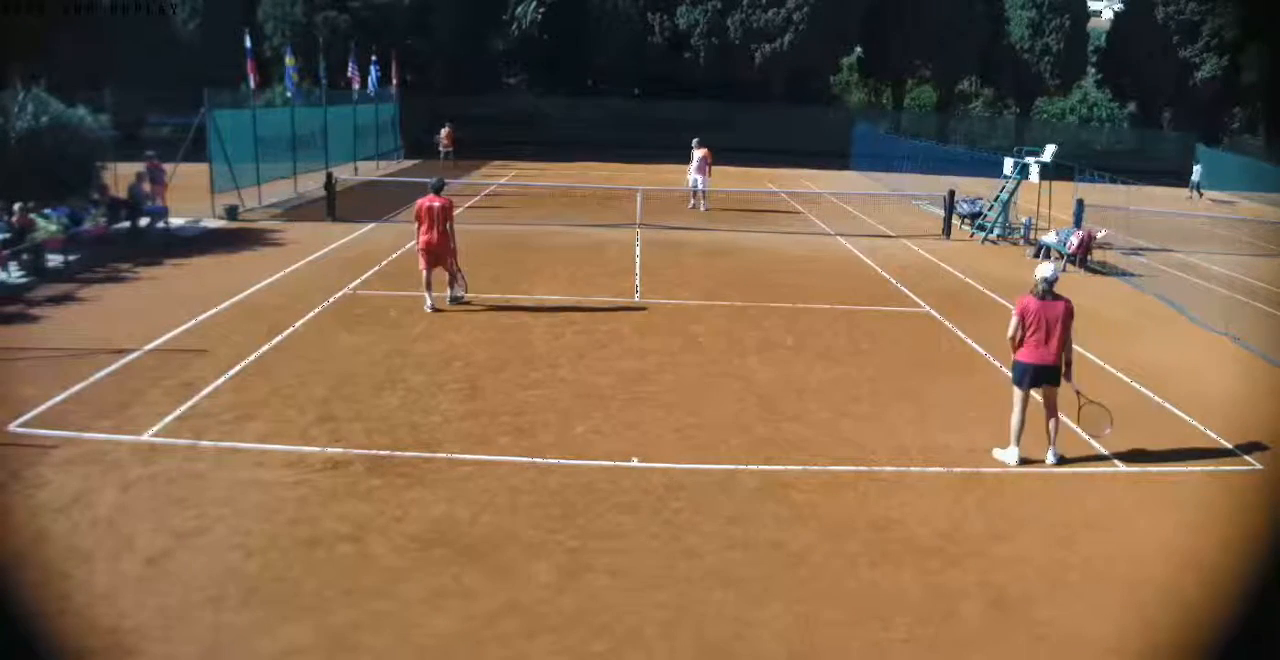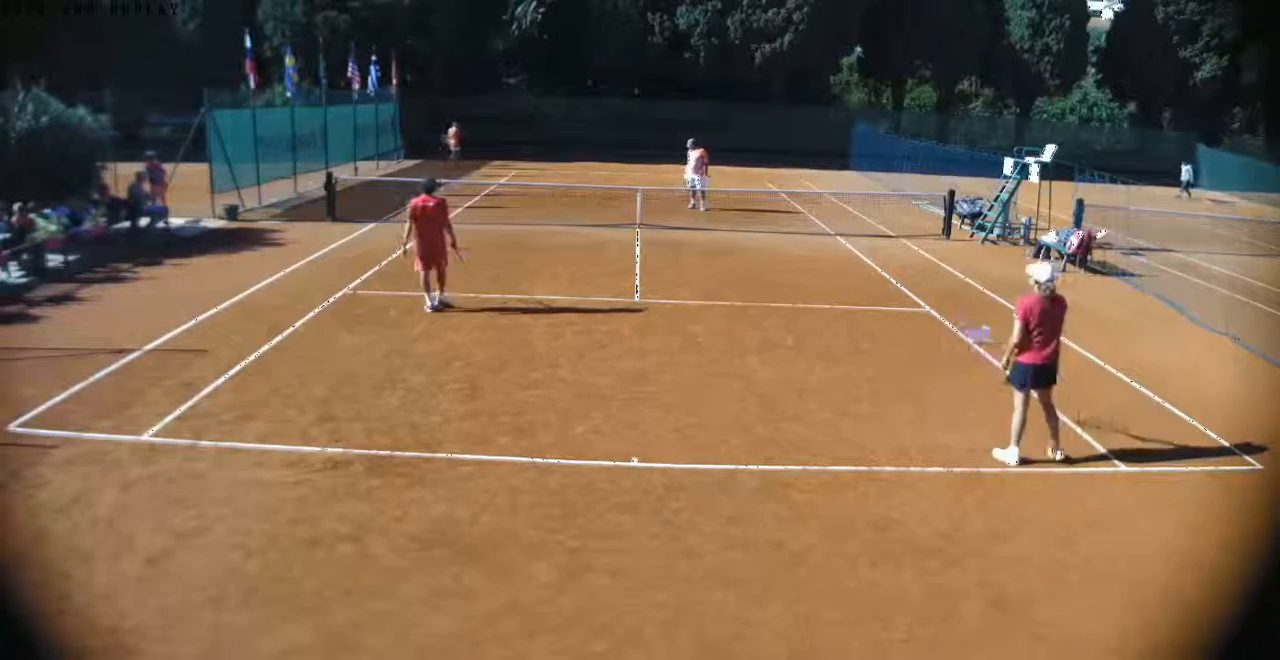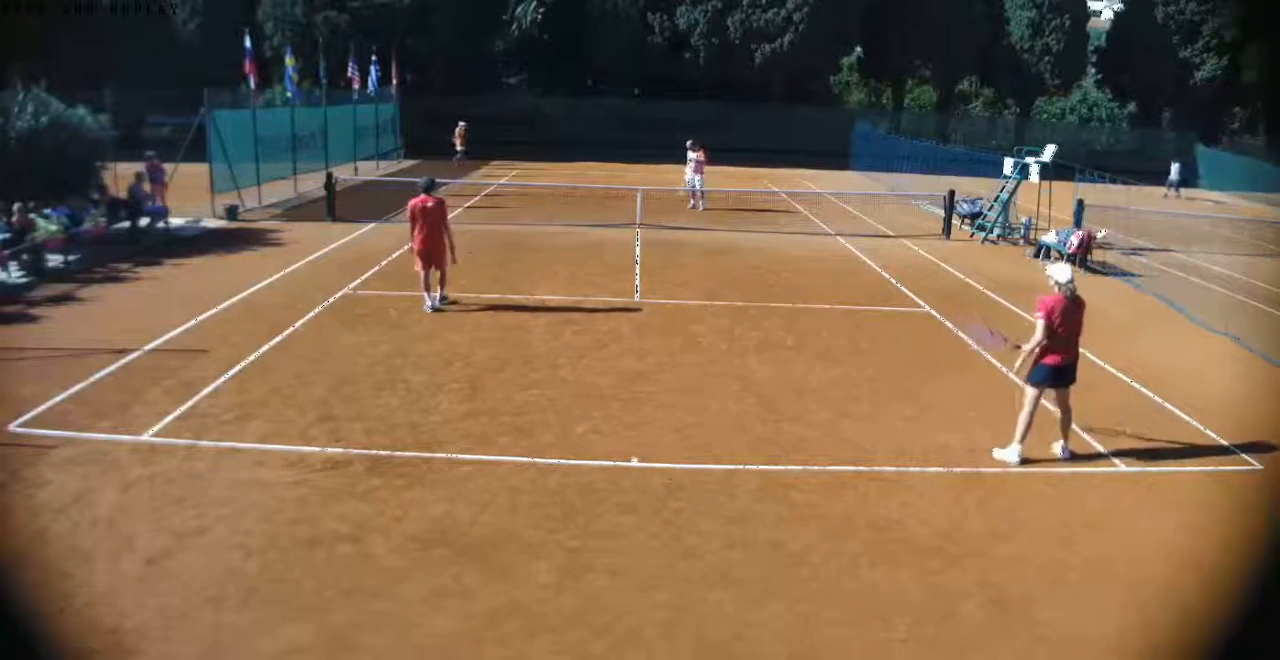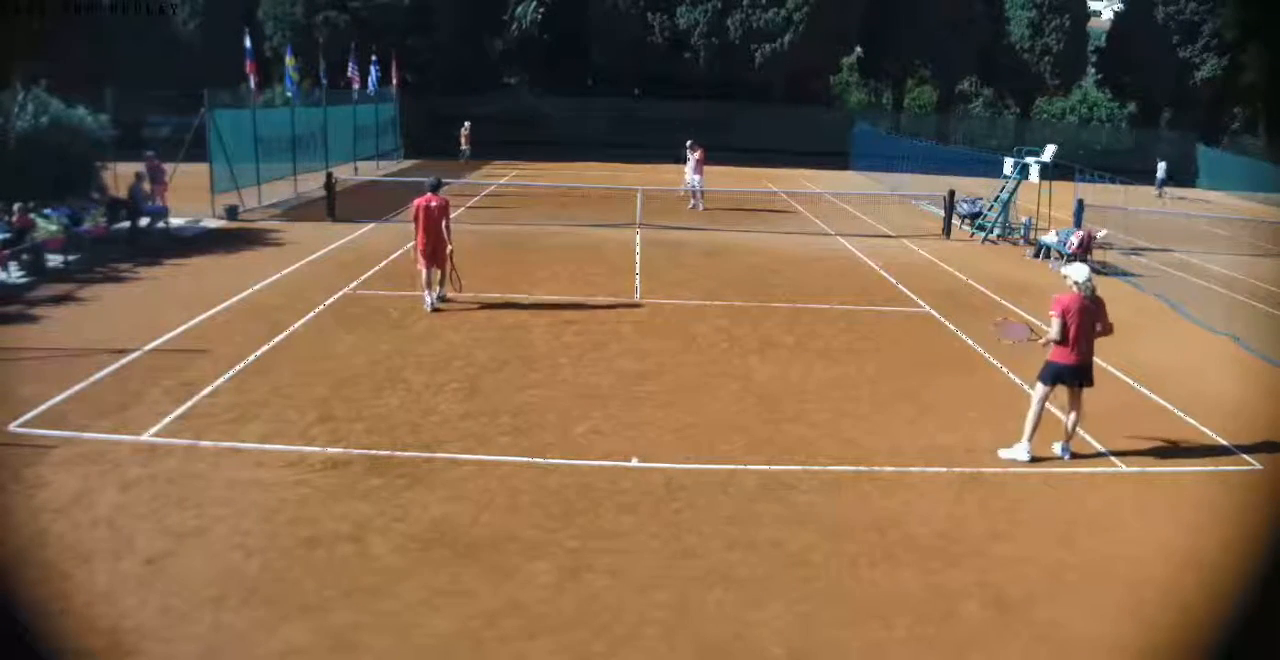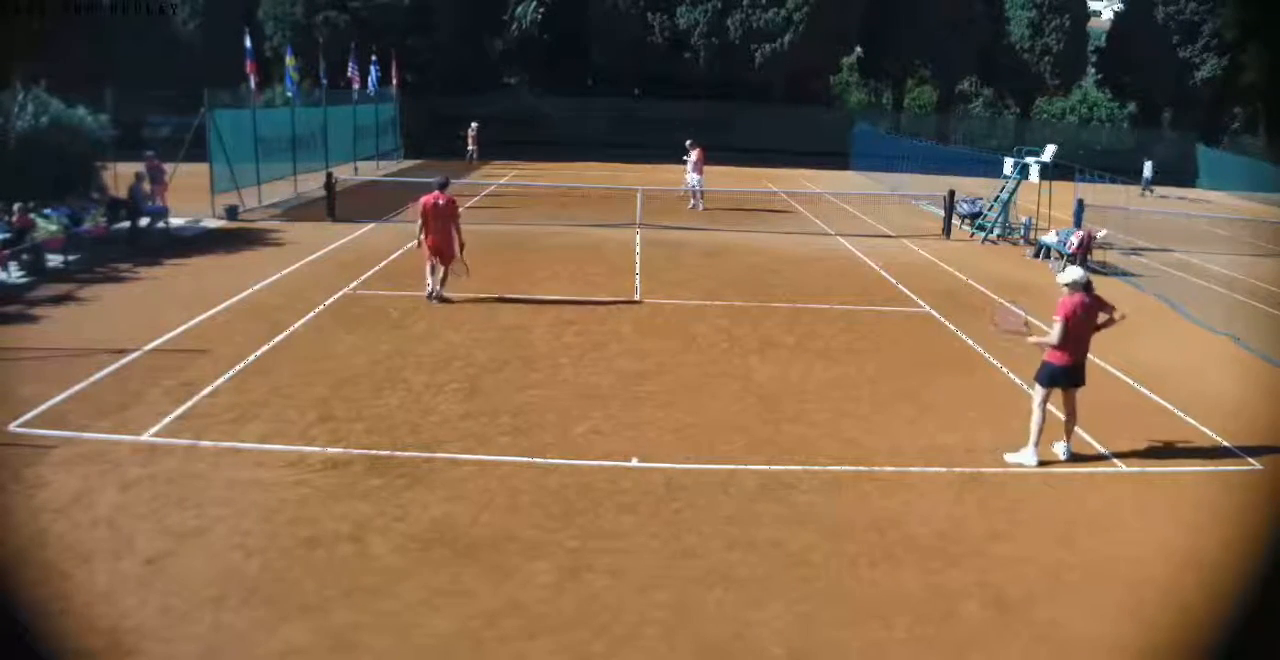
dt=0.4s
person 1, frame 1
left shoulder: (1025, 302)
right shoulder: (1065, 305)
left elbow: (1011, 335)
right elbow: (1067, 339)
left wrist: (1017, 351)
right wrist: (1067, 365)
left hip: (1026, 361)
right hip: (1051, 364)
left knee: (1019, 407)
right knee: (1051, 407)
left ankle: (1013, 452)
right ankle: (1052, 452)
person 1, frame 2
left shoulder: (1026, 302)
right shoulder: (1060, 302)
left elbow: (1016, 339)
right elbow: (1053, 332)
left wrist: (1006, 357)
left hip: (1027, 362)
right hip: (1049, 362)
left knee: (1020, 407)
right knee: (1047, 404)
left ankle: (1013, 452)
right ankle: (1056, 449)
person 1, frame 3
left shoulder: (1047, 302)
right shoulder: (1079, 303)
left elbow: (1039, 338)
right elbow: (1075, 332)
left wrist: (1021, 359)
left hip: (1047, 362)
right hip: (1069, 362)
left knee: (1029, 406)
right knee: (1064, 405)
left ankle: (1015, 450)
right ankle: (1063, 447)
person 1, frame 4
left shoulder: (1062, 300)
right shoulder: (1097, 302)
left elbow: (1056, 335)
right elbow: (1107, 330)
left wrist: (1043, 340)
left hip: (1060, 361)
right hip: (1083, 362)
left knee: (1037, 402)
right knee: (1075, 405)
left ankle: (1024, 448)
right ankle: (1064, 447)
person 1, frame 5
left shoulder: (1066, 303)
right shoulder: (1094, 301)
left elbow: (1055, 339)
right elbow: (1117, 316)
left wrist: (1035, 339)
left hip: (1056, 362)
right hip: (1077, 362)
left knee: (1038, 405)
right knee: (1070, 405)
left ankle: (1031, 452)
right ankle: (1065, 447)
